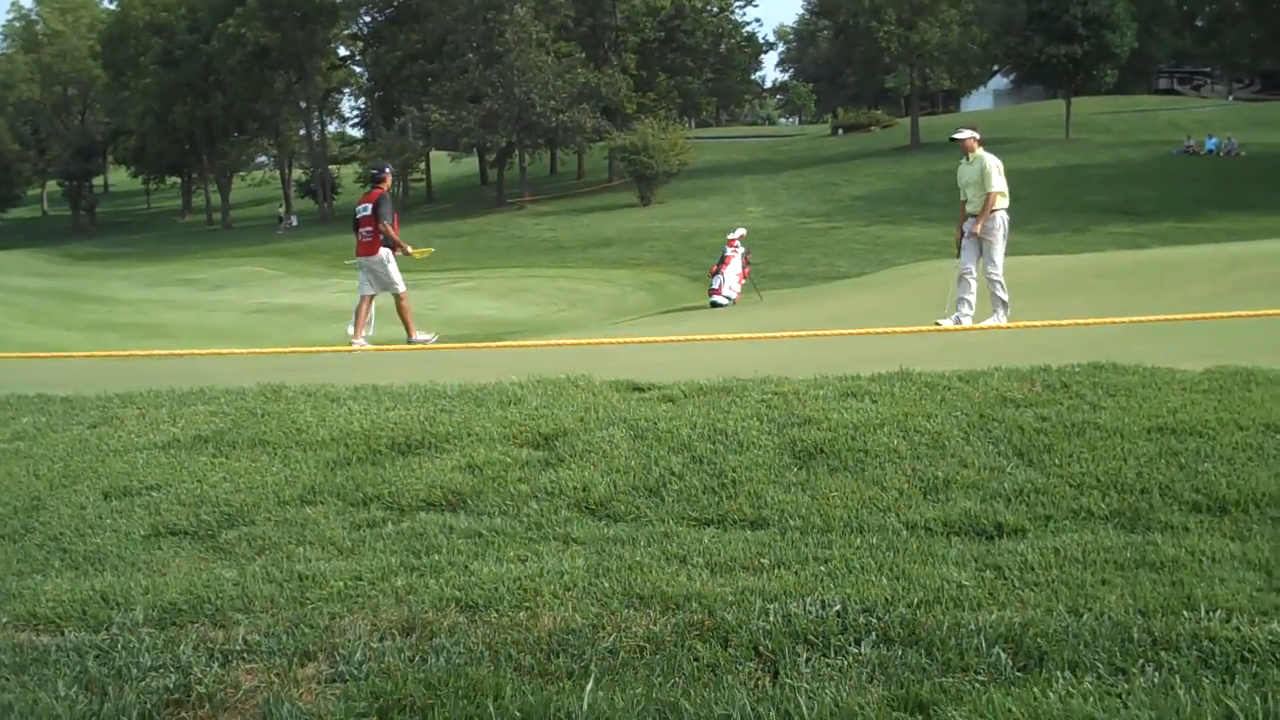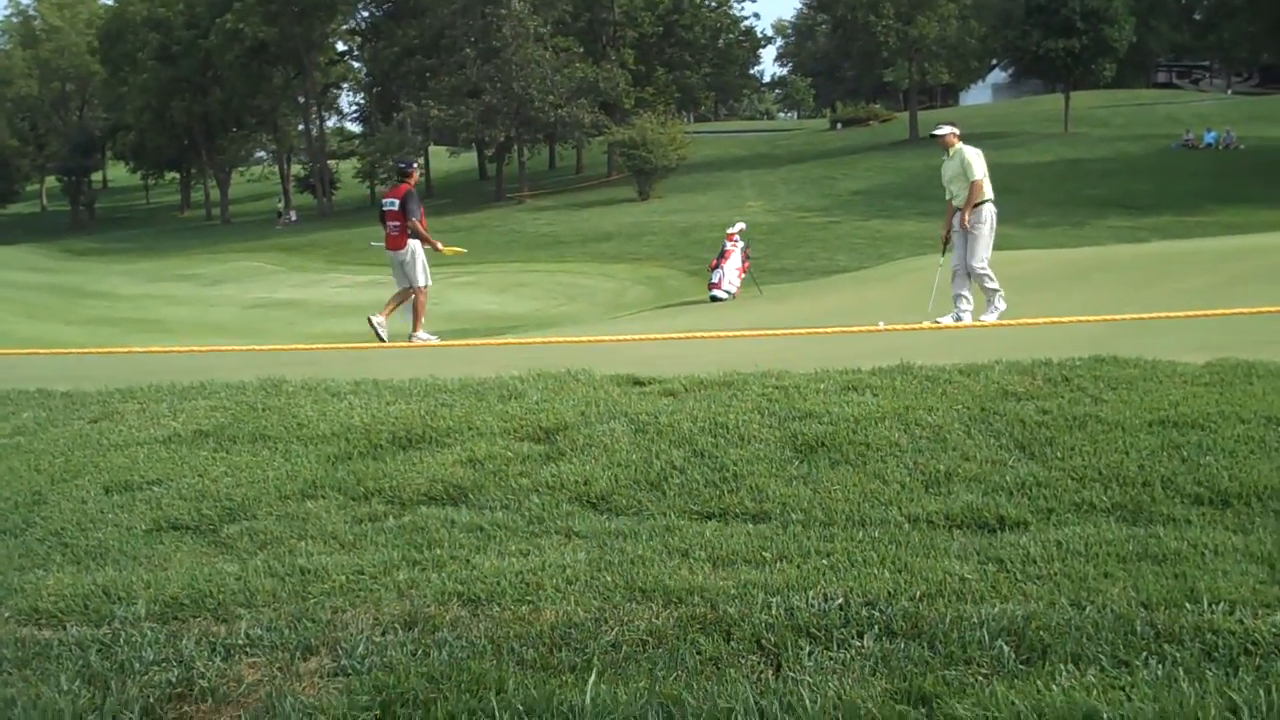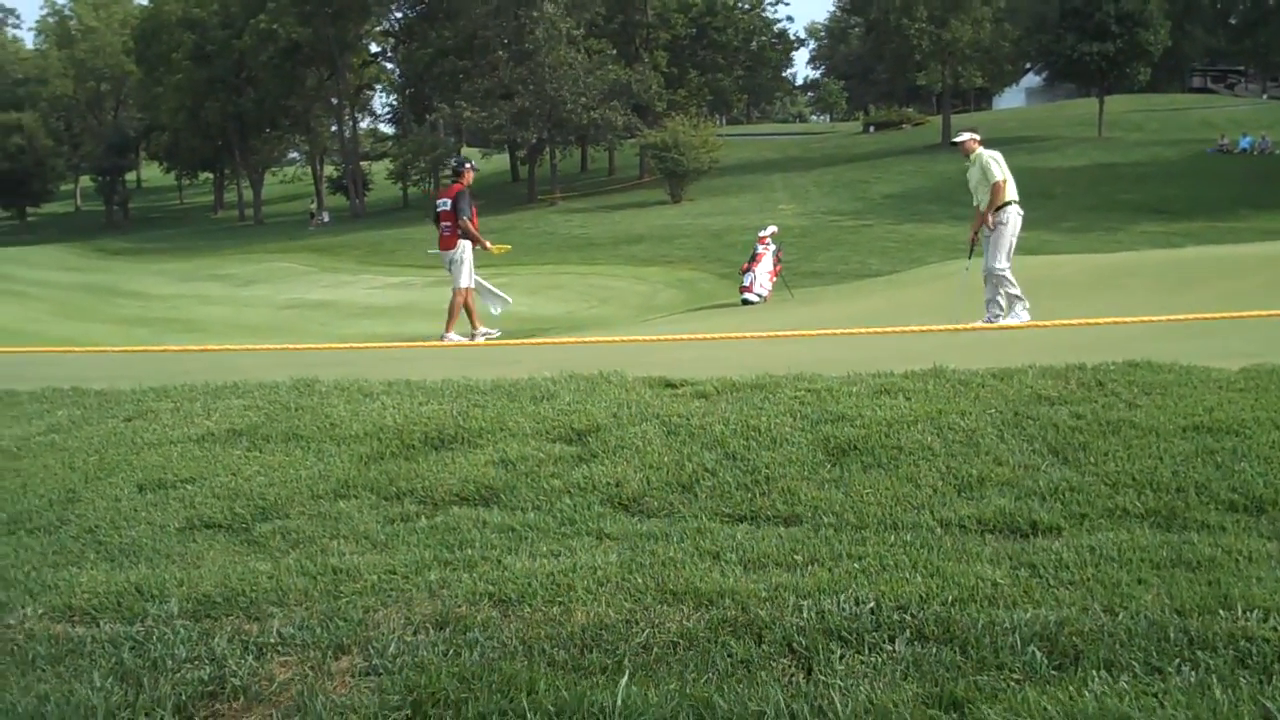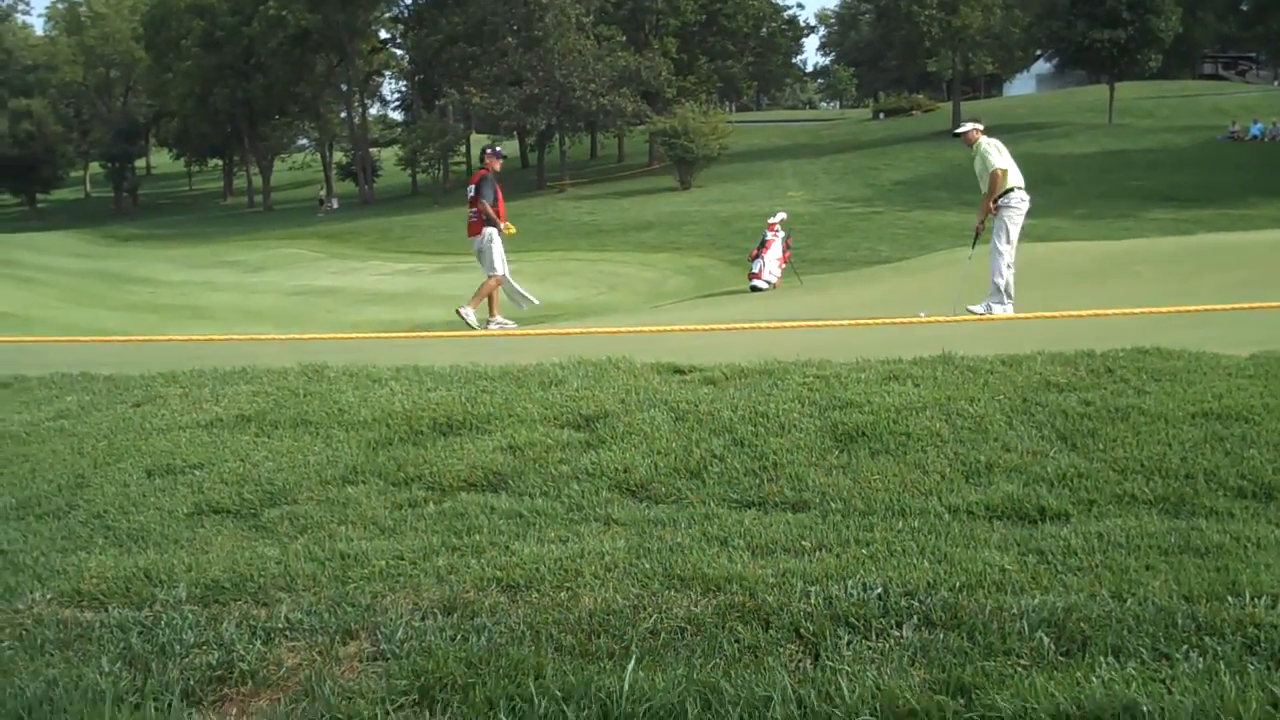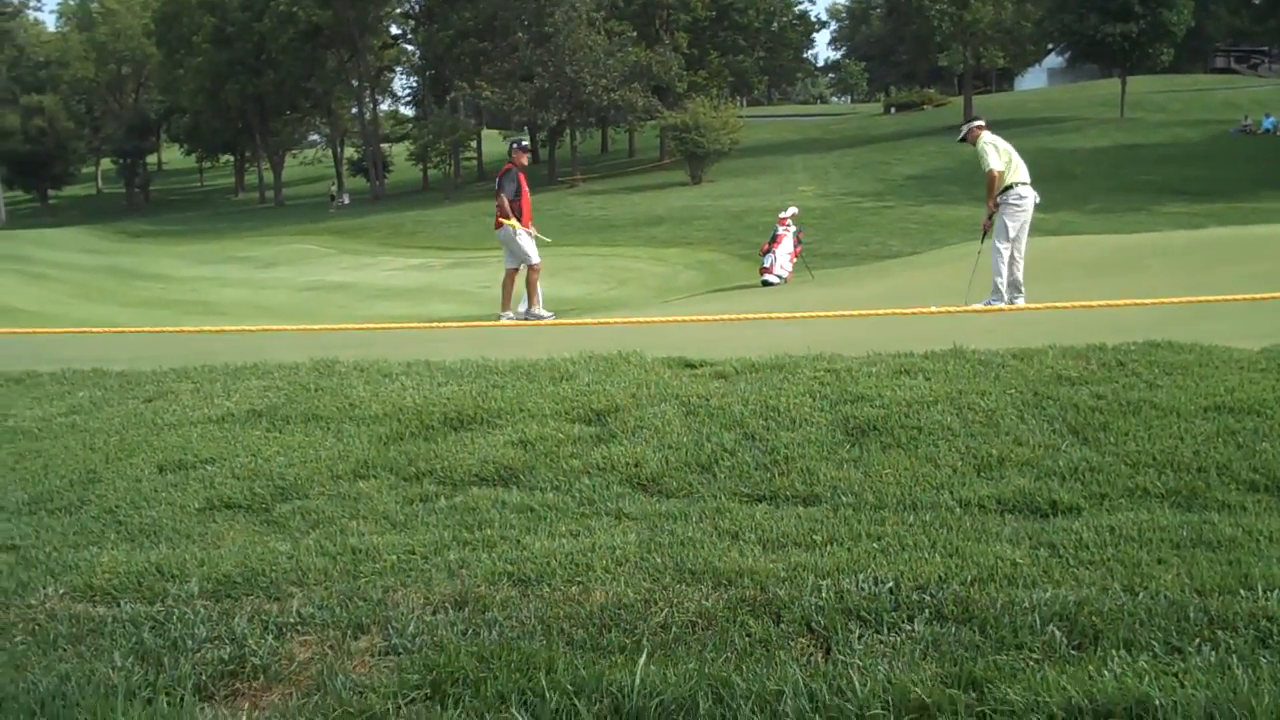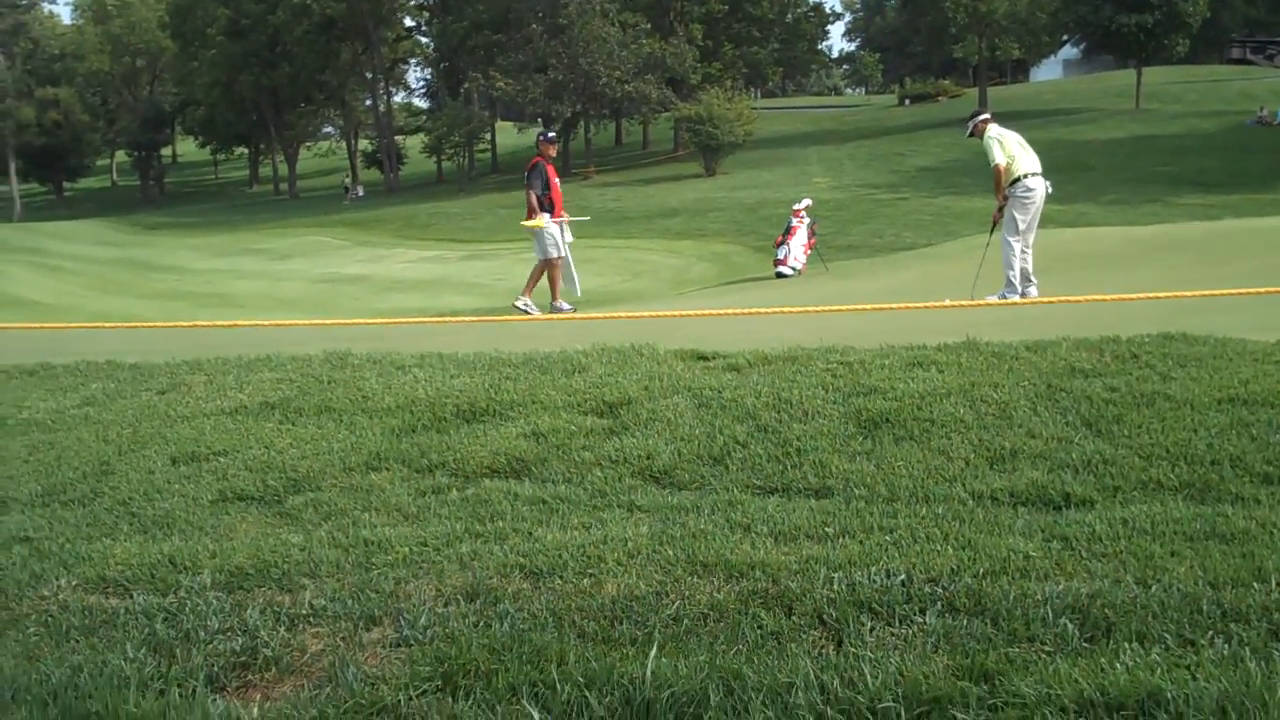
dt=0.3s
person 1, frame 1
left shoulder: (988, 162)
right shoulder: (962, 168)
left elbow: (992, 195)
left wrist: (979, 223)
right wrist: (959, 228)
left hip: (992, 219)
right hip: (971, 221)
left knee: (992, 271)
right knee: (966, 270)
left ankle: (1000, 314)
right ankle: (962, 315)
person 1, frame 2
left shoulder: (968, 153)
right shoulder: (945, 165)
left elbow: (977, 183)
left wrist: (966, 212)
right wrist: (947, 227)
left hip: (980, 212)
right hip: (961, 216)
left knee: (977, 264)
right knee: (959, 266)
left ankle: (996, 301)
right ankle: (962, 312)
person 1, frame 3
left shoulder: (987, 156)
right shoulder: (971, 170)
left elbow: (999, 184)
left wrist: (989, 213)
right wrist: (975, 230)
left hip: (1006, 214)
right hip: (991, 219)
left knee: (998, 266)
right knee: (989, 270)
left ankle: (1020, 308)
right ankle: (995, 316)
person 1, frame 4
left shoulder: (987, 145)
right shoulder: (978, 156)
left elbow: (997, 172)
right elbow: (987, 192)
left wrist: (989, 202)
right wrist: (981, 219)
left hip: (1012, 201)
right hip: (1004, 203)
left knee: (999, 250)
right knee: (1003, 254)
left ankle: (996, 303)
right ankle: (1005, 304)
person 1, frame 5
left shoulder: (985, 143)
right shoulder: (994, 143)
left elbow: (993, 173)
left wrist: (989, 201)
right wrist: (990, 215)
left hip: (1014, 197)
right hip: (1023, 195)
left knee: (1000, 247)
right knee: (1014, 251)
left ankle: (997, 300)
right ankle: (1016, 297)
person 1, frame 6
left shoulder: (990, 136)
right shoulder: (1006, 133)
left elbow: (999, 168)
left wrist: (998, 194)
right wrist: (1002, 206)
left hip: (1024, 188)
right hip: (1037, 185)
left knee: (1011, 240)
right knee: (1023, 241)
left ankle: (1011, 292)
right ankle: (1028, 286)
person 2, frame 1
left shoulder: (362, 200)
right shoulder: (382, 196)
left elbow: (356, 230)
right elbow: (383, 226)
right wrist: (403, 246)
left hip: (363, 255)
right hip: (380, 253)
left knee: (366, 297)
right knee: (401, 294)
left ankle: (357, 339)
right ankle: (413, 336)
person 2, frame 2
left shoulder: (388, 193)
right shoulder: (409, 192)
left elbow: (383, 221)
right elbow: (412, 222)
right wrist: (432, 242)
left hip: (392, 247)
right hip: (409, 245)
left knee: (406, 289)
right knee: (421, 288)
left ankle: (379, 318)
right ankle: (416, 332)
person 2, frame 3
left shoulder: (442, 193)
right shoulder: (462, 192)
left elbow: (437, 222)
right elbow: (463, 222)
right wrist: (482, 241)
left hip: (445, 247)
right hip: (460, 246)
left knee: (466, 289)
right knee: (460, 291)
left ankle: (477, 329)
right ankle: (449, 334)
person 2, frame 4
left shoulder: (477, 179)
right shoulder: (486, 177)
right elbow: (482, 204)
right wrist: (499, 223)
left hip: (477, 233)
right hip: (488, 233)
left knee: (493, 276)
right knee: (496, 277)
left ankle: (494, 317)
right ankle: (468, 308)
person 2, frame 5
left shoulder: (515, 172)
right shoulder: (510, 171)
right elbow: (502, 197)
left wrist: (527, 224)
right wrist: (511, 218)
left hip: (515, 228)
right hip: (512, 228)
left knee: (512, 270)
right knee: (534, 265)
left ankle: (506, 313)
right ankle: (533, 309)
person 2, frame 6
left shoulder: (548, 164)
right shoulder: (538, 165)
right elbow: (530, 192)
left wrist: (560, 210)
right wrist: (537, 213)
left hip: (551, 218)
right hip: (544, 219)
left knee: (545, 260)
right knee: (554, 259)
left ankle: (524, 298)
right ankle: (556, 301)
